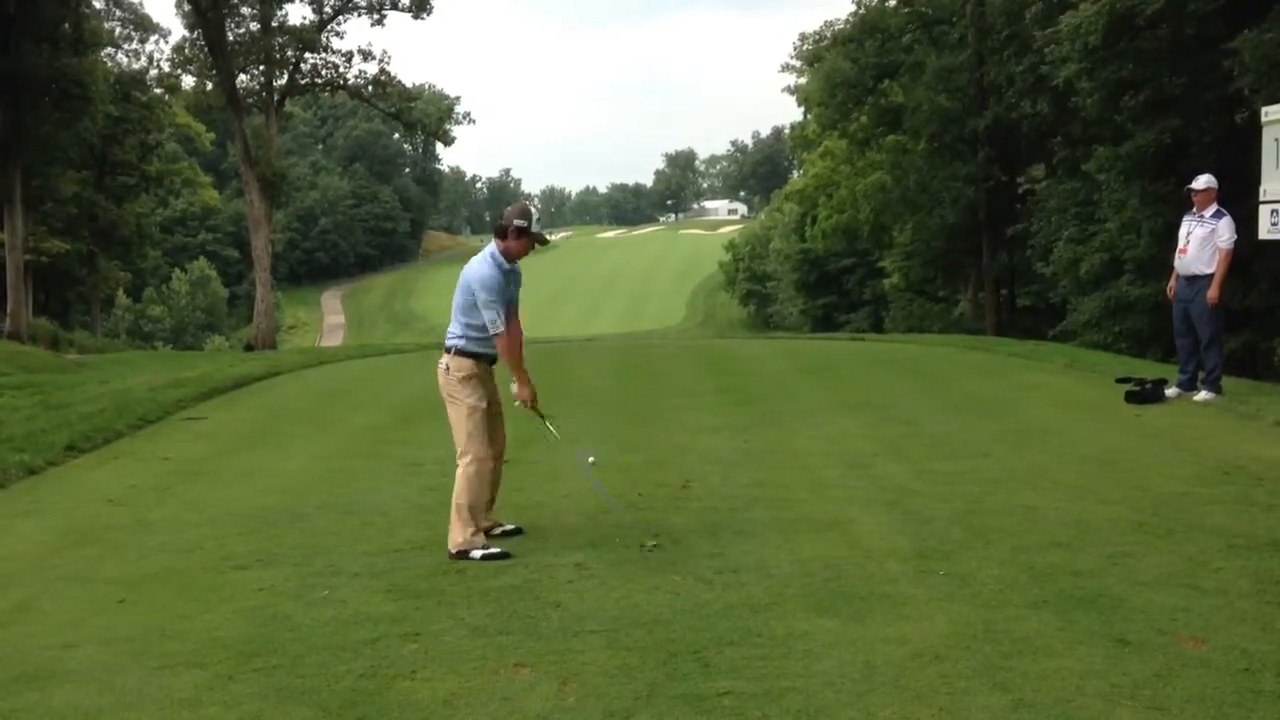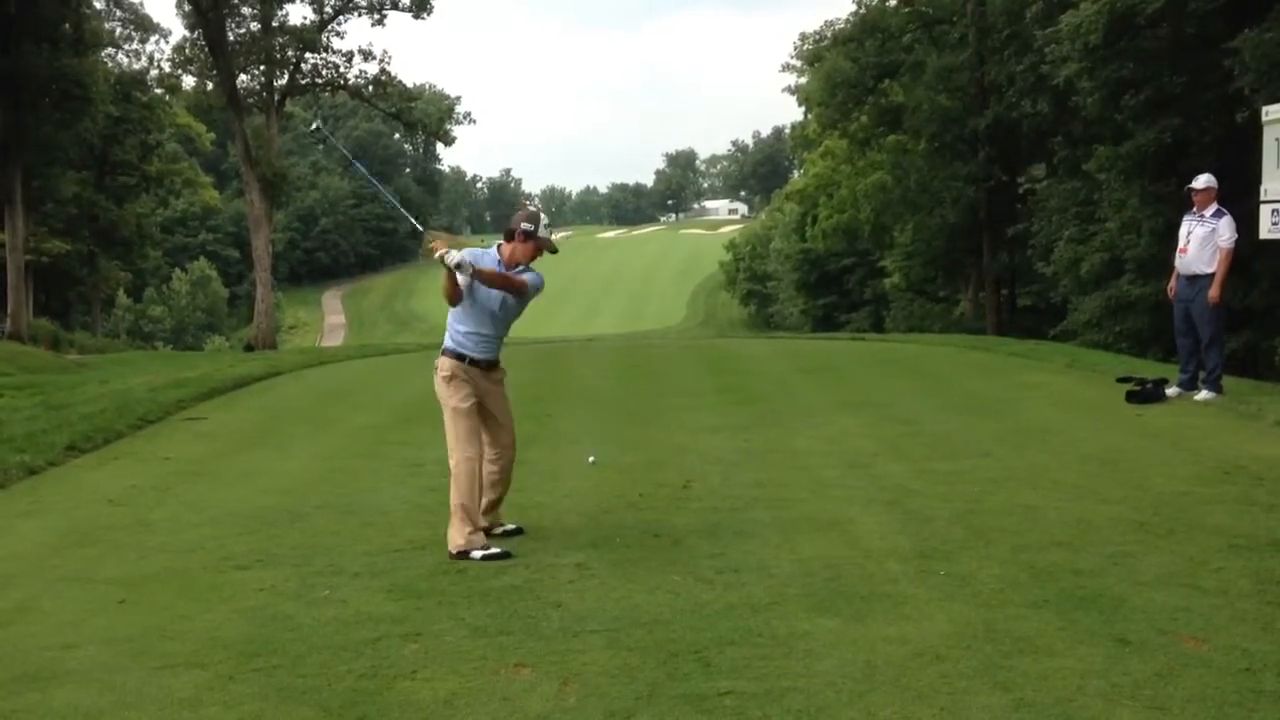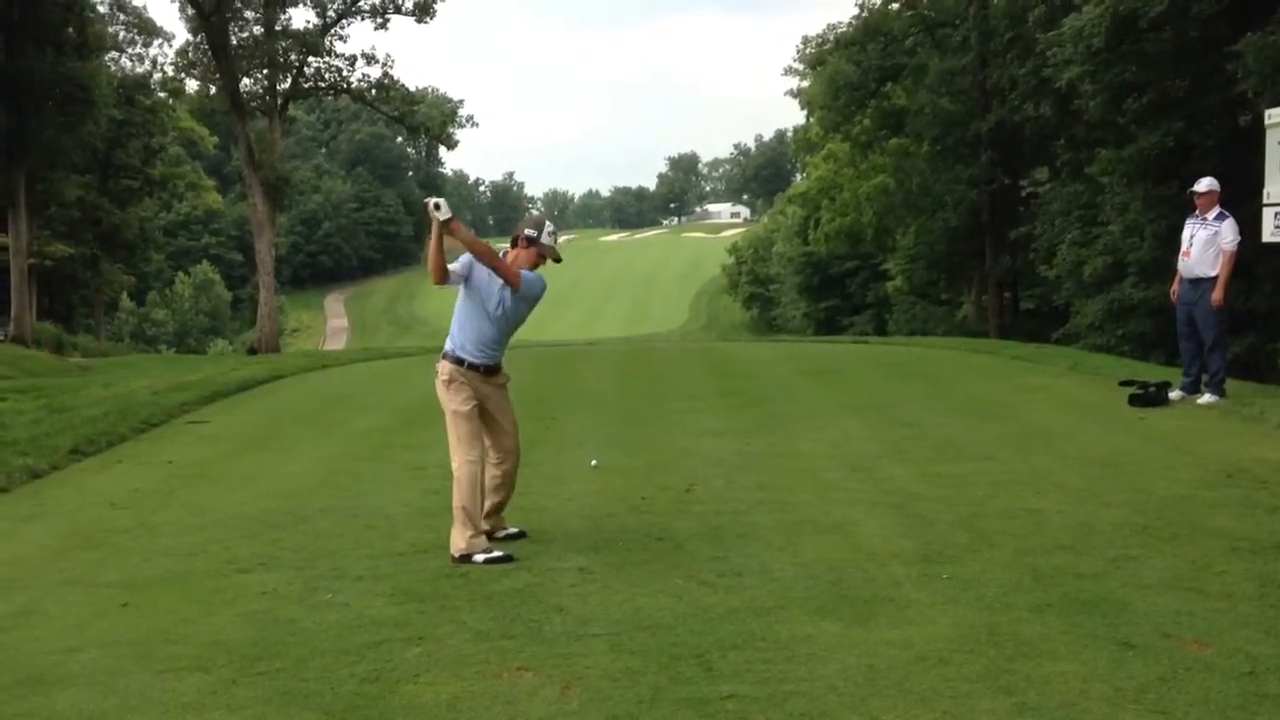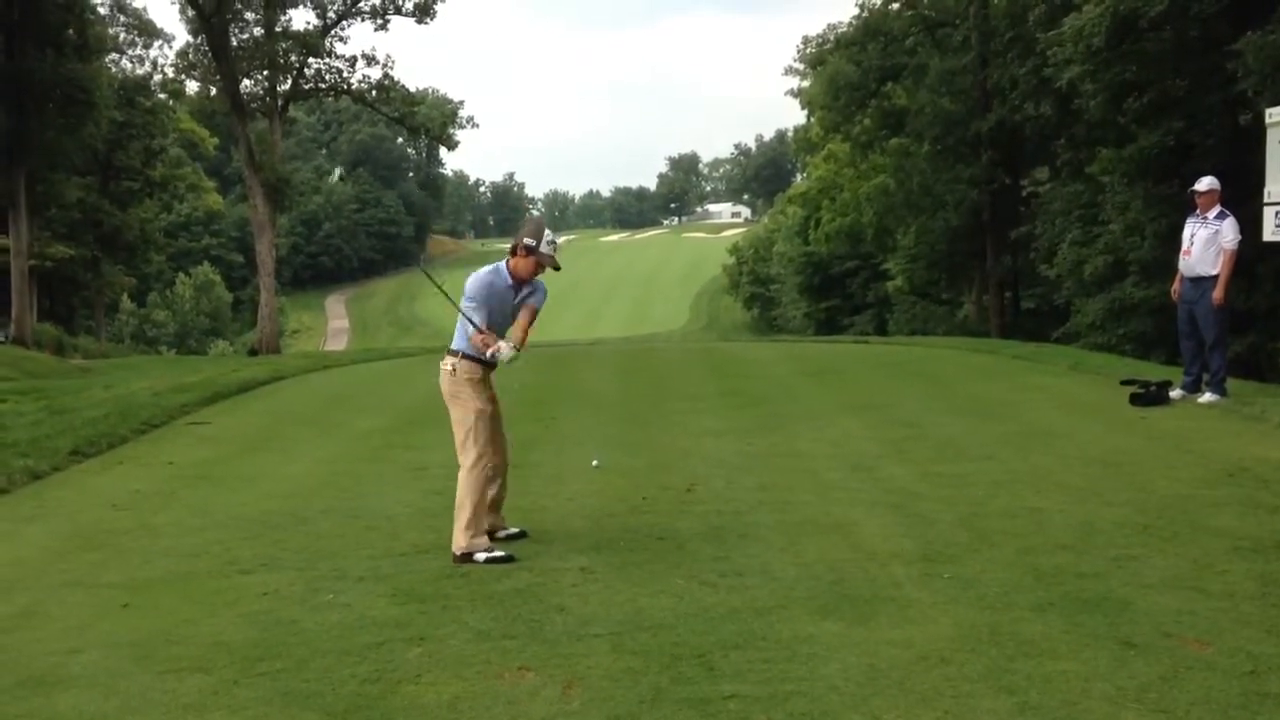
dt=0.3s
person 1, frame 1
left shoulder: (511, 271)
right shoulder: (486, 273)
left elbow: (513, 324)
right elbow: (501, 334)
left wrist: (520, 378)
right wrist: (523, 381)
left hip: (476, 366)
right hip: (462, 368)
left knee: (494, 447)
right knee: (474, 453)
left ankle: (483, 519)
right ankle: (464, 540)
person 1, frame 2
left shoulder: (533, 280)
right shoulder: (470, 255)
left elbow: (505, 282)
right elbow: (453, 298)
left wrist: (468, 268)
right wrist: (450, 264)
left hip: (490, 371)
right hip: (455, 369)
left knee: (503, 448)
right knee: (466, 455)
left ankle: (487, 519)
right ankle: (465, 540)
person 1, frame 3
left shoulder: (535, 284)
right shoulder: (473, 263)
left elbow: (494, 263)
right elbow: (439, 276)
left wrist: (452, 224)
right wrist: (438, 228)
left hip: (492, 376)
right hip: (456, 373)
left knee: (507, 452)
right knee: (469, 458)
left ankle: (490, 522)
right ankle: (467, 543)
person 1, frame 4
left shoulder: (537, 289)
right shoulder: (482, 282)
left elbow: (523, 326)
right elbow: (476, 337)
left wrist: (509, 345)
right wrist: (495, 346)
left hip: (478, 371)
right hip: (462, 371)
left knee: (495, 452)
right knee: (475, 456)
left ankle: (489, 523)
right ankle: (469, 542)
person 2, frame 1
left shoulder: (1221, 219)
right shoulder: (1188, 217)
left elbow: (1225, 254)
left wrist: (1215, 287)
right wrist: (1173, 279)
left hip: (1204, 283)
right hip: (1183, 282)
left knee: (1208, 336)
right knee: (1183, 335)
left ankle: (1211, 385)
right ankle: (1186, 381)
person 2, frame 2
left shoulder: (1222, 219)
right shoulder: (1188, 217)
left elbow: (1225, 254)
left wrist: (1216, 286)
right wrist: (1174, 278)
left hip: (1204, 283)
right hip: (1184, 282)
left knee: (1209, 336)
right knee: (1184, 334)
left ankle: (1212, 385)
right ankle: (1186, 381)
person 2, frame 3
left shoulder: (1224, 222)
right shoulder: (1190, 220)
left elbow: (1228, 256)
left wrist: (1219, 289)
right wrist: (1176, 282)
left hip: (1207, 286)
right hip: (1187, 285)
left knee: (1212, 339)
right knee: (1186, 337)
left ankle: (1215, 388)
right ankle: (1189, 384)
person 2, frame 4
left shoulder: (1225, 221)
right shoulder: (1191, 219)
left elbow: (1229, 255)
left wrist: (1220, 288)
right wrist: (1178, 280)
left hip: (1208, 284)
right hip: (1188, 284)
left knee: (1213, 338)
right knee: (1188, 336)
left ankle: (1216, 387)
right ankle: (1190, 383)
